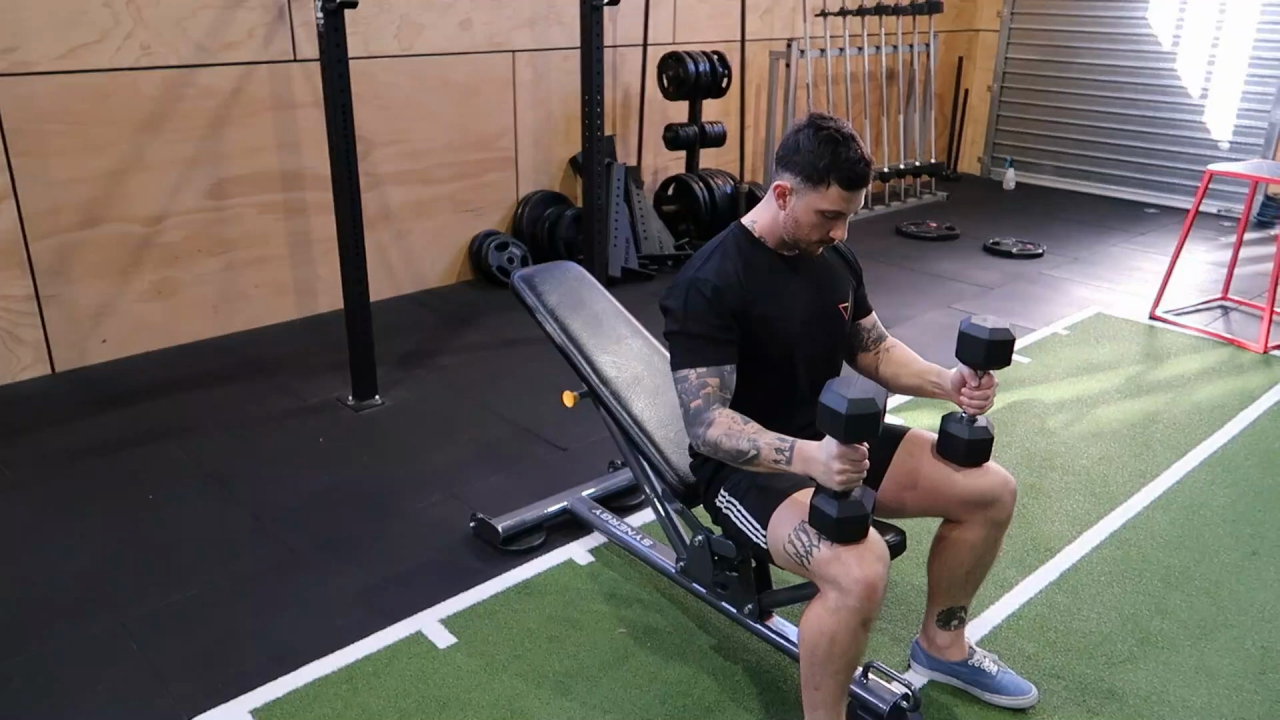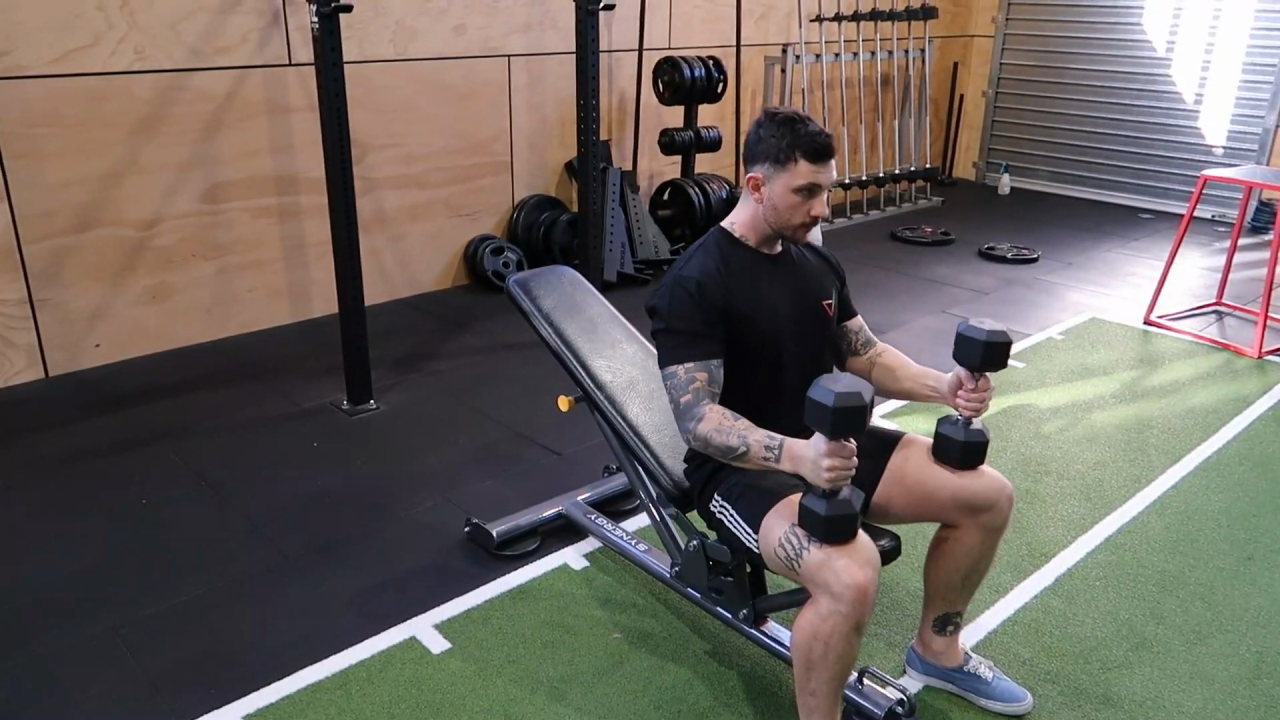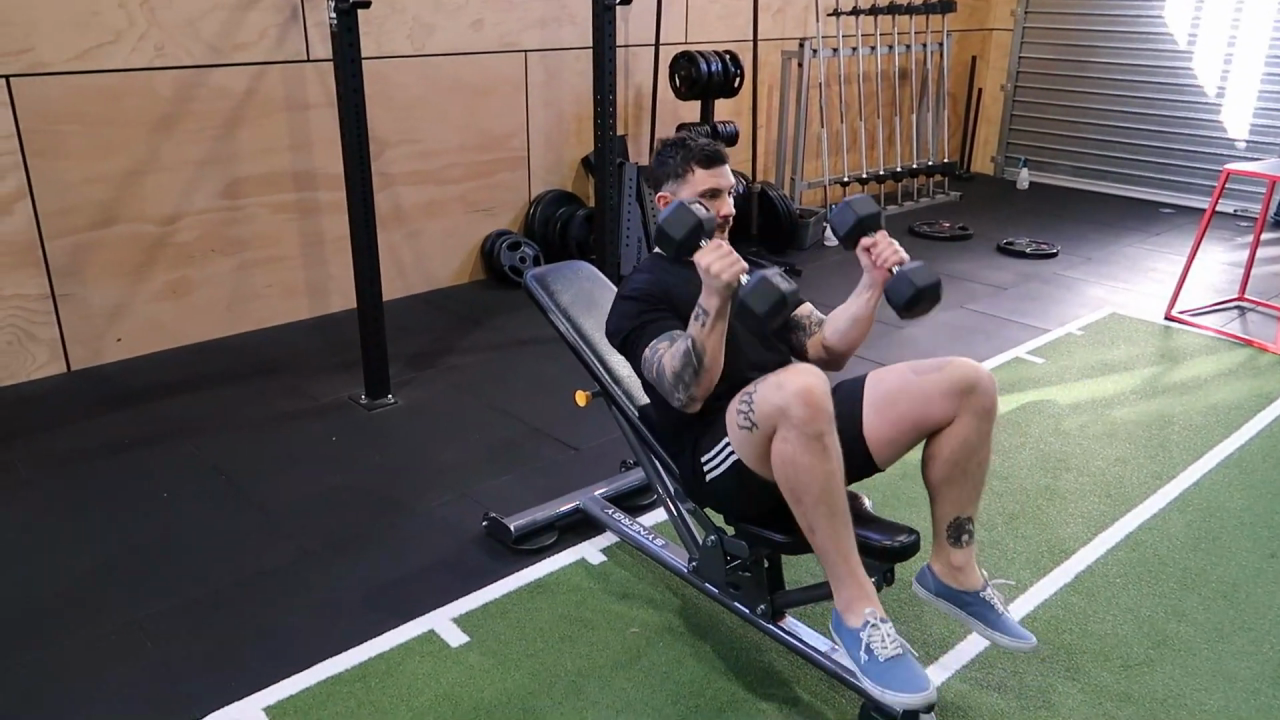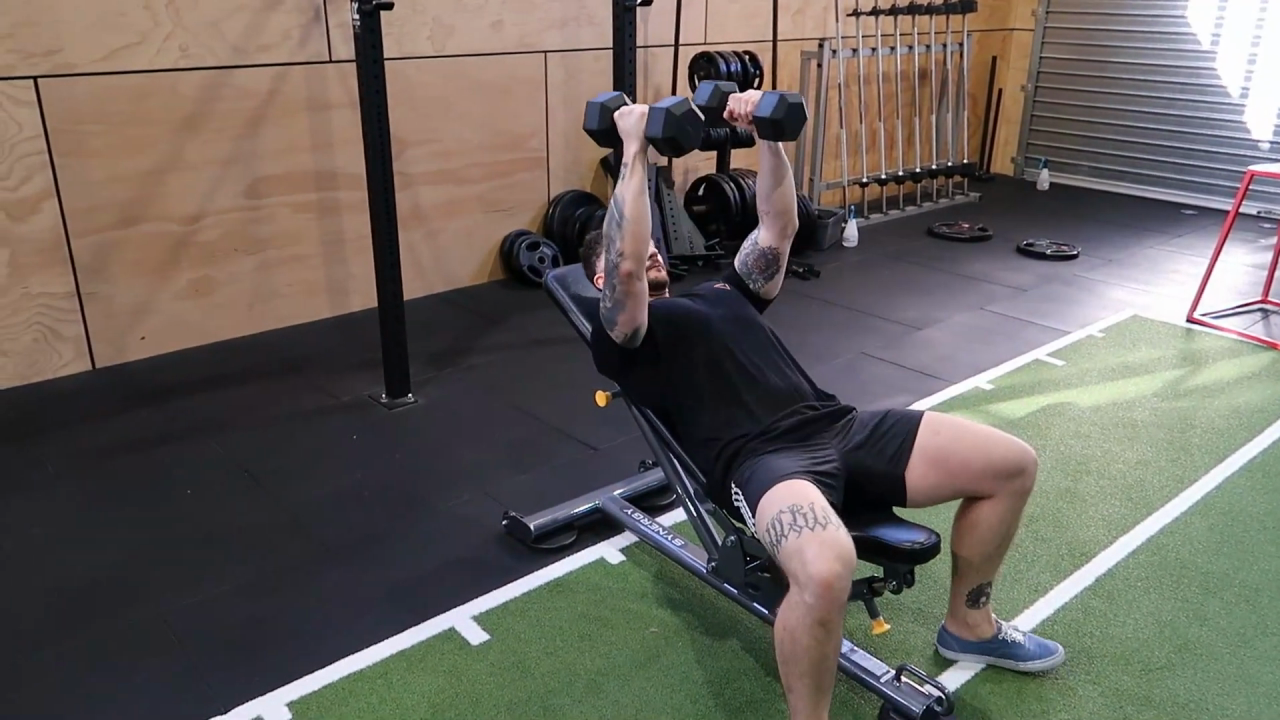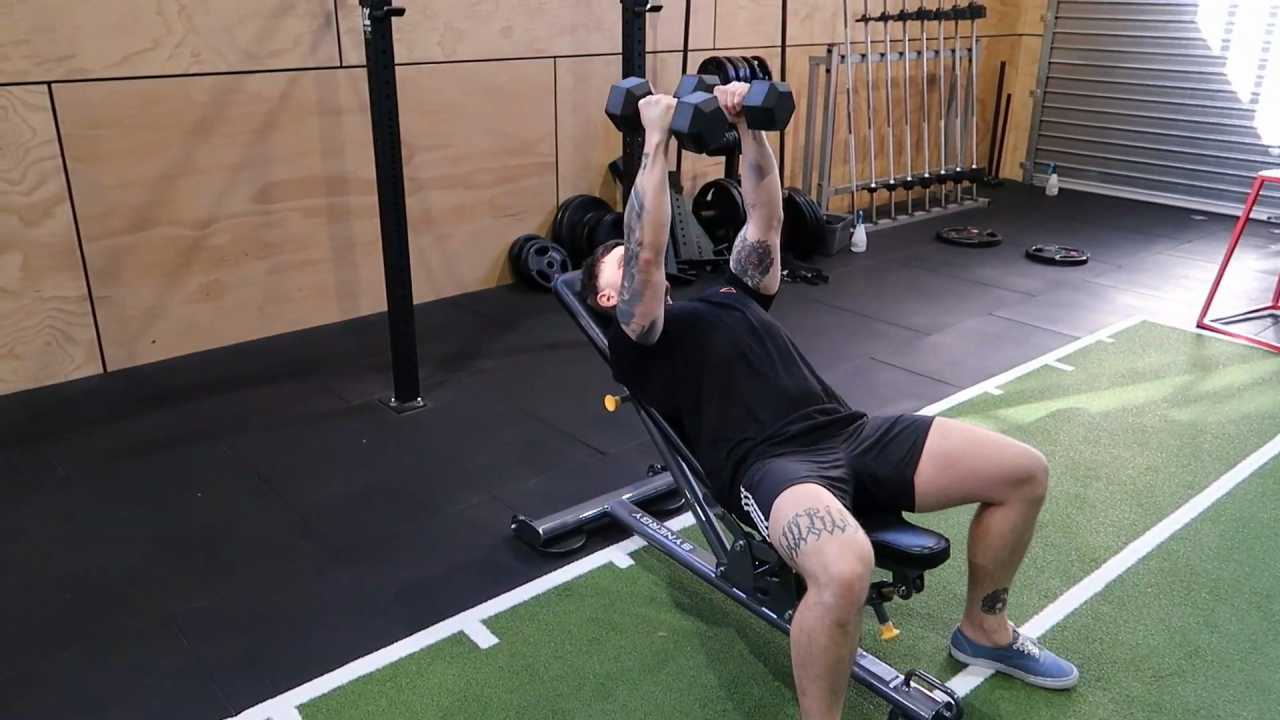
dt=0.7s
person 1, frame 1
left shoulder: (834, 260)
right shoulder: (712, 283)
left elbow: (875, 351)
right elbow: (706, 422)
left wrist: (945, 381)
right wrist: (808, 457)
left hip: (830, 441)
right hip: (747, 465)
left knee: (990, 491)
right knee: (859, 570)
left ankle: (942, 644)
person 1, frame 2
left shoulder: (816, 264)
right shoulder: (695, 283)
left elbow: (865, 356)
right elbow: (697, 417)
left wrist: (943, 386)
right wrist: (795, 455)
left hip: (825, 445)
right hip: (740, 470)
left knee: (988, 496)
right knee: (850, 577)
left ankle: (938, 650)
person 1, frame 3
left shoulder: (754, 270)
right shoulder: (643, 293)
left elbow: (826, 348)
right elbow: (687, 392)
left wrist: (871, 283)
right wrist: (712, 297)
left hip: (808, 421)
right hip: (724, 457)
left knee: (968, 384)
right knee: (799, 393)
left ankle: (954, 571)
right ankle: (857, 611)
person 1, frame 4
left shoulder: (724, 289)
right shoulder: (623, 338)
left elbow: (779, 226)
right elbow: (626, 268)
left wrist: (767, 133)
right wrist: (634, 151)
left hip: (838, 429)
right hip: (761, 461)
left knee: (1012, 464)
right knee: (824, 572)
left ankle: (968, 625)
person 1, frame 5
left shoulder: (730, 295)
right shoulder: (637, 341)
left elbow: (765, 219)
right elbow: (650, 250)
left wrist: (749, 125)
right wrist: (656, 139)
left hip: (846, 433)
right hip: (769, 464)
left knee: (1024, 472)
right knee: (844, 570)
left ankle: (984, 631)
